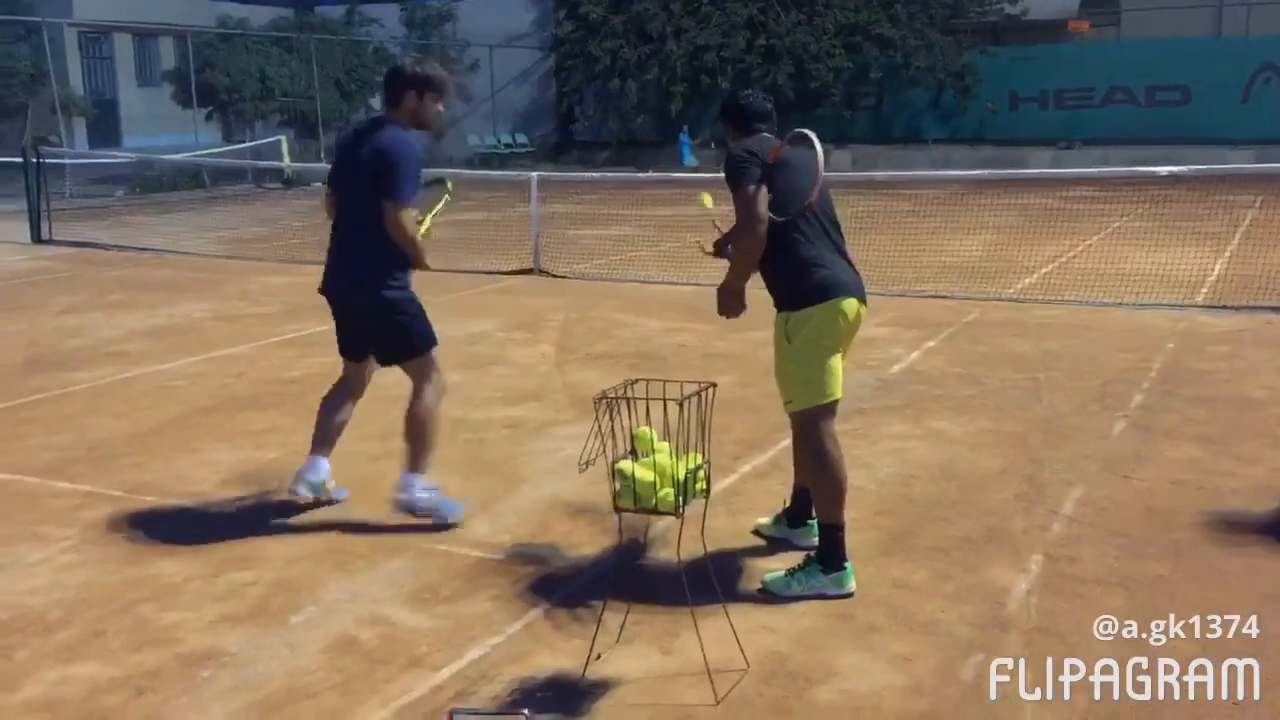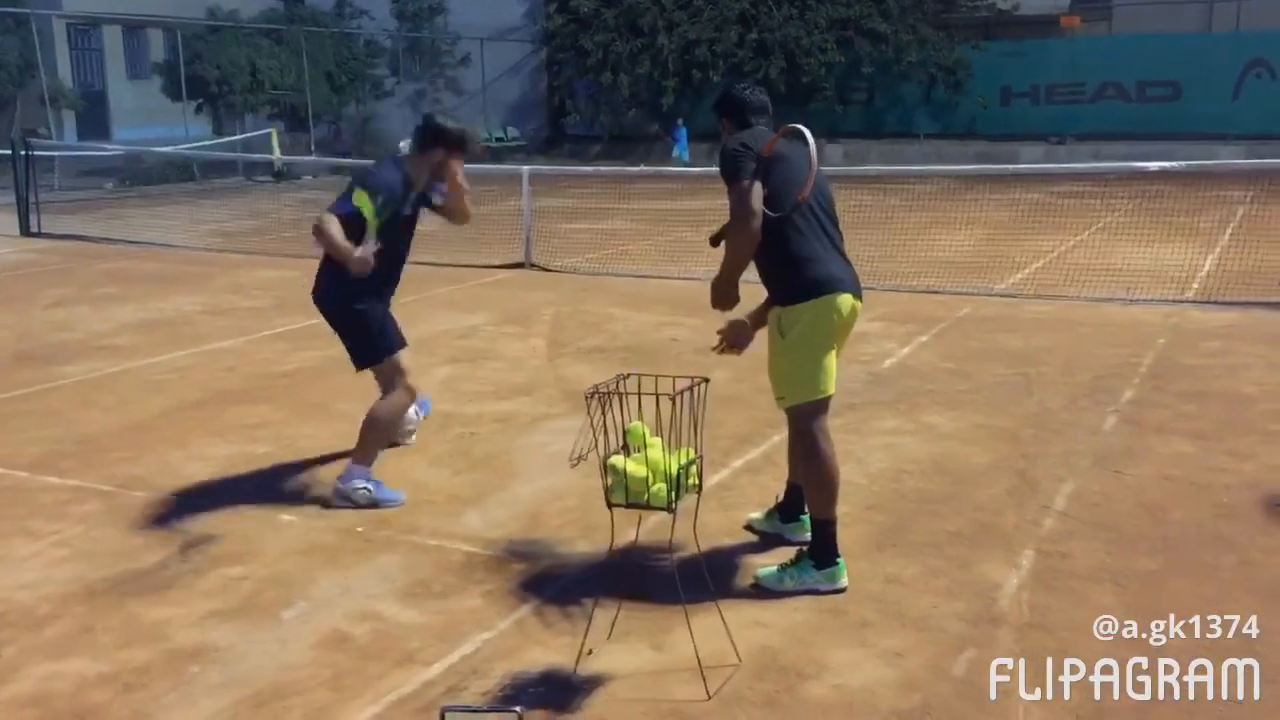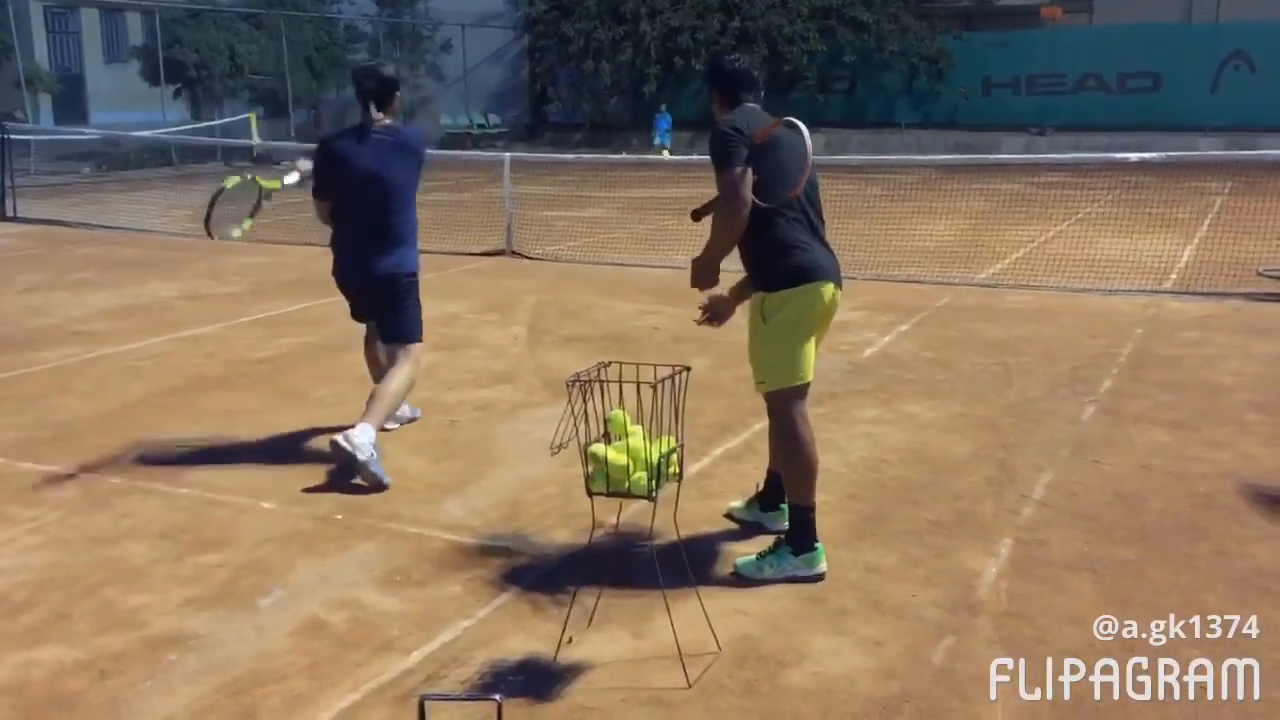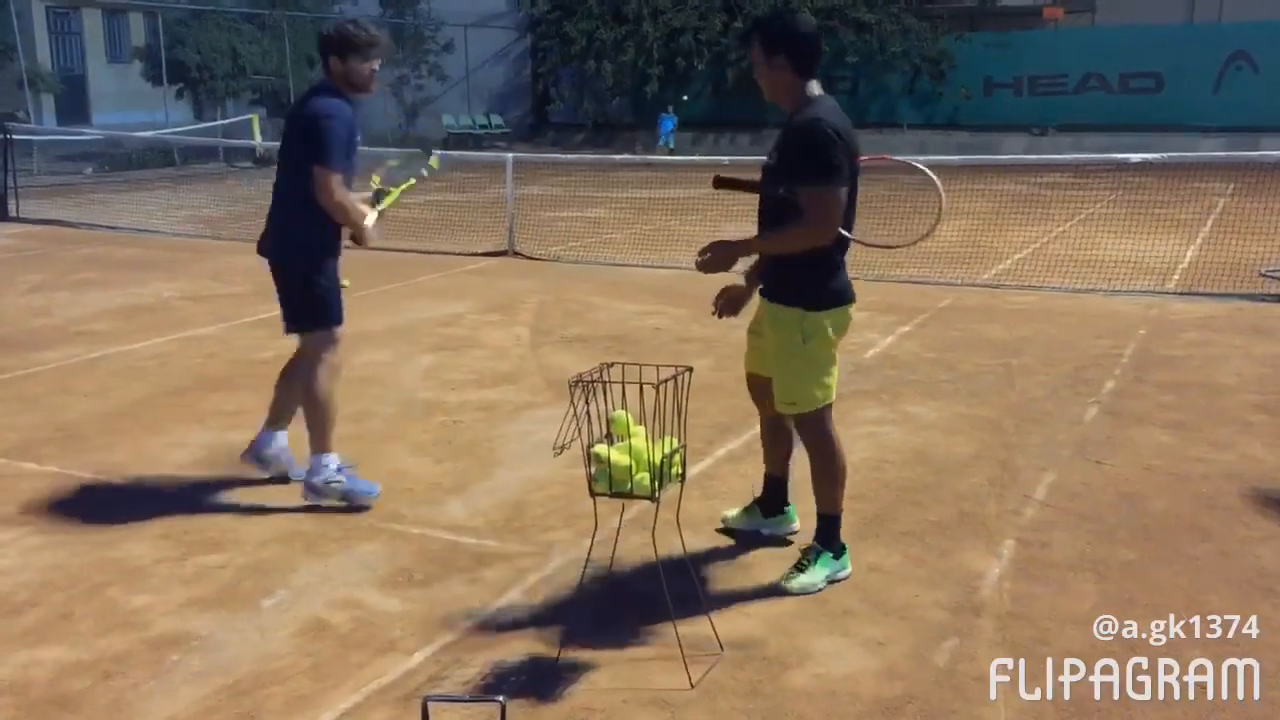
dt=0.7s
person 1, frame 1
left shoulder: (744, 155)
right shoulder: (796, 156)
left elbow: (756, 225)
left wrist: (732, 286)
right wrist: (737, 254)
left hip: (813, 300)
right hip: (843, 292)
left knee: (816, 422)
right knee: (806, 414)
left ankle: (832, 563)
right ankle: (799, 517)
person 1, frame 2
left shoulder: (740, 148)
right shoulder: (796, 152)
left elbow: (749, 220)
left wrist: (725, 280)
right wrist: (753, 323)
left hip: (810, 297)
right hip: (840, 290)
left knee: (809, 418)
right knee: (801, 411)
left ankle: (824, 560)
right ankle: (791, 513)
person 1, frame 3
left shoulder: (731, 131)
right shoulder: (785, 135)
left elbow: (738, 206)
left wrist: (707, 262)
right wrist: (734, 296)
left hip: (791, 285)
right hip: (818, 276)
left knee: (787, 404)
right knee: (782, 399)
left ankle: (802, 545)
right ankle: (772, 501)
person 1, frame 4
left shoulder: (821, 129)
right shoulder: (799, 125)
left elbow: (822, 226)
left wrist: (738, 250)
right wrist: (749, 279)
left hip: (811, 303)
right hip: (781, 295)
left knee: (812, 419)
right knee: (767, 396)
left ankle: (831, 550)
right ankle: (773, 506)
person 2, frame 1
left shoulder: (355, 139)
right shoulder: (403, 146)
left elbow: (333, 205)
right elbow: (397, 221)
right wrist: (418, 255)
left hip: (341, 280)
right hip: (381, 285)
left knee: (355, 377)
right knee: (429, 381)
left ankle: (314, 473)
right ankle: (415, 486)
person 2, frame 2
left shoulder: (419, 184)
right shoulder: (384, 182)
left elbow: (460, 216)
right elbow: (324, 222)
left wrist: (456, 186)
right wrist: (349, 254)
left hip: (367, 297)
right hip: (347, 297)
left knee: (391, 366)
right knee: (401, 385)
left ankle: (403, 418)
right ankle: (353, 479)
person 2, frame 3
left shoulder: (331, 148)
right shoulder: (412, 141)
left elbow: (325, 214)
left hip: (349, 267)
right hip: (396, 268)
left knee: (377, 330)
right knee: (406, 361)
left ankle: (389, 407)
right ankle: (361, 436)
person 2, frame 4
left shoulder: (327, 105)
right shoulder: (328, 111)
right elbow: (326, 188)
left wrist: (353, 206)
right wrist: (361, 224)
left hip: (308, 246)
right hip: (302, 248)
left knee: (313, 349)
right knee: (324, 352)
left ankle: (268, 443)
right ankle: (325, 468)
